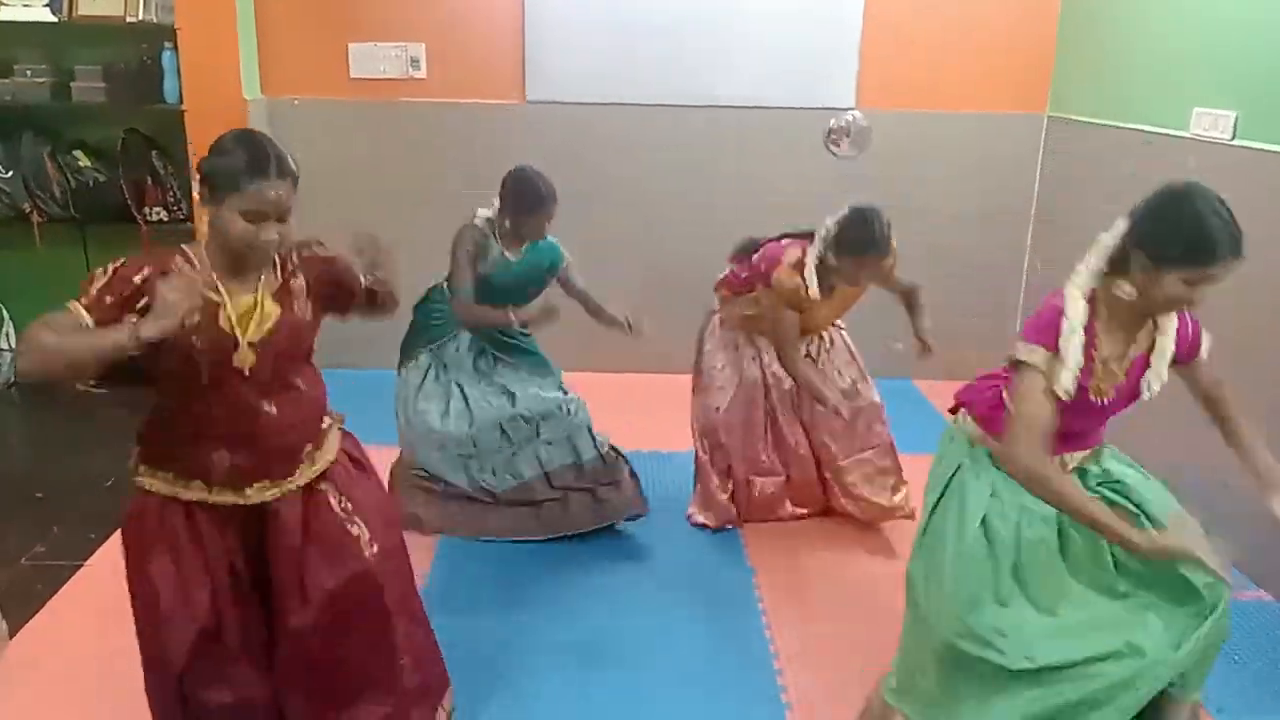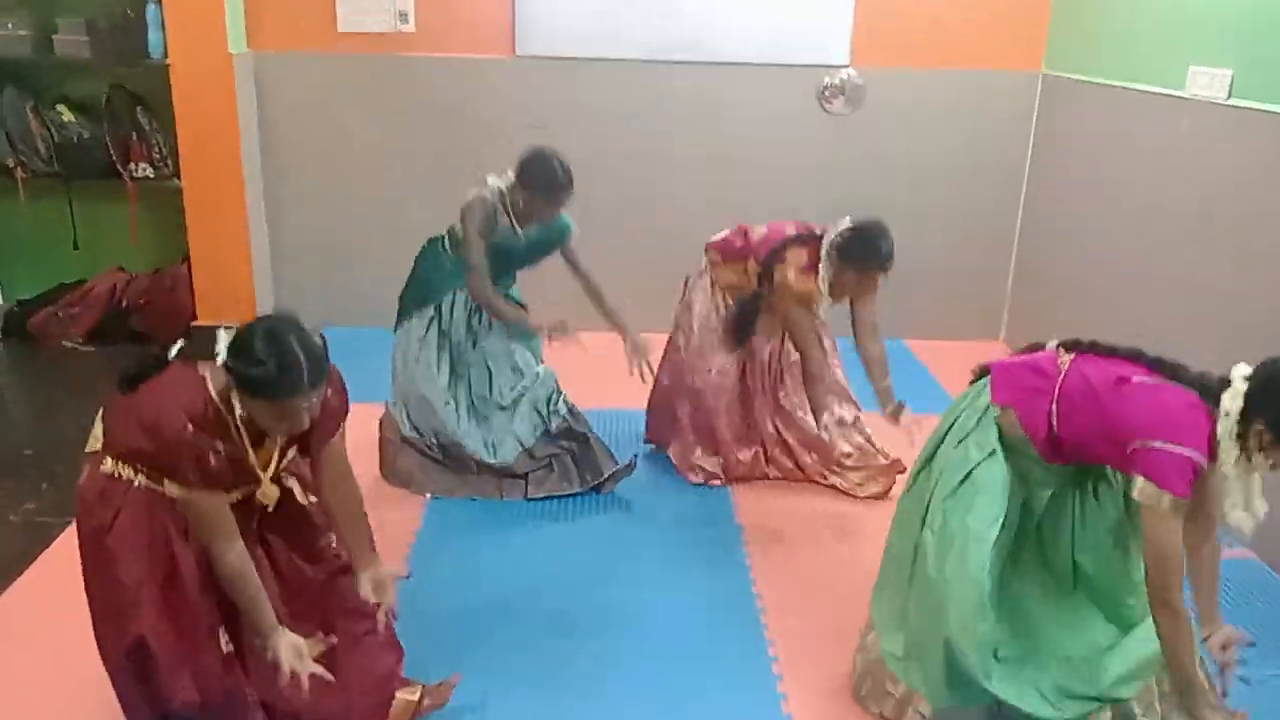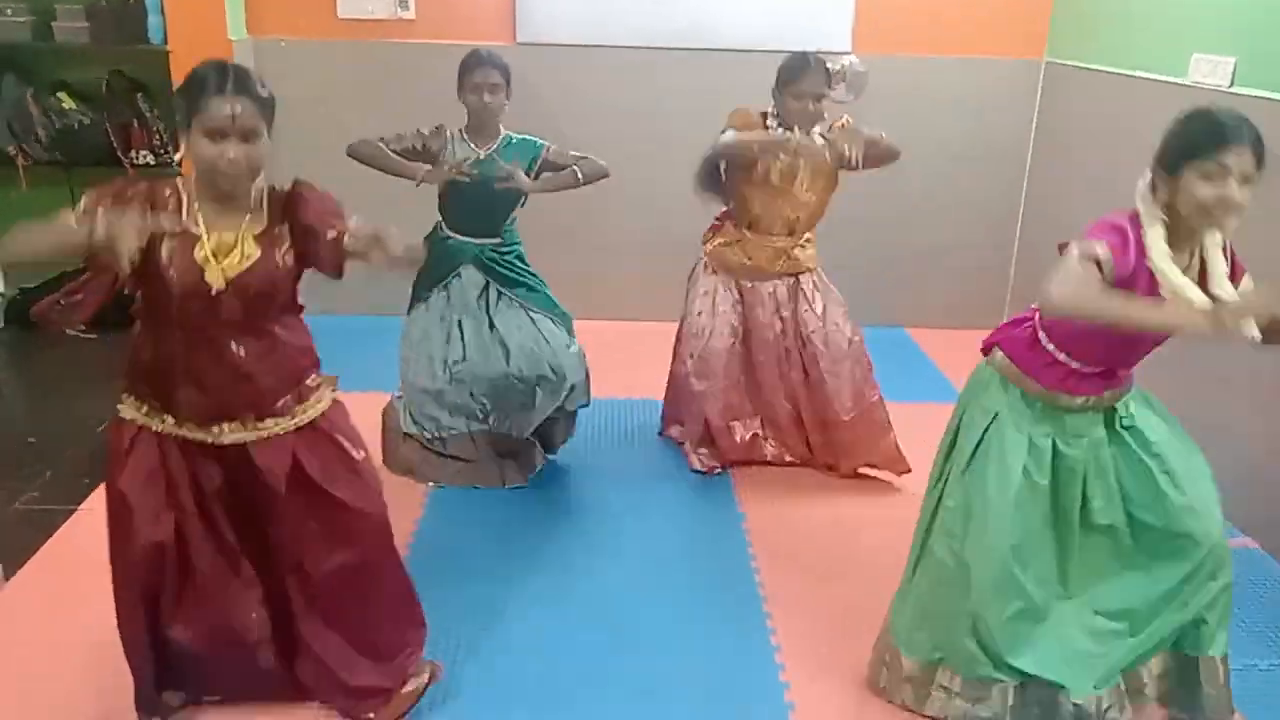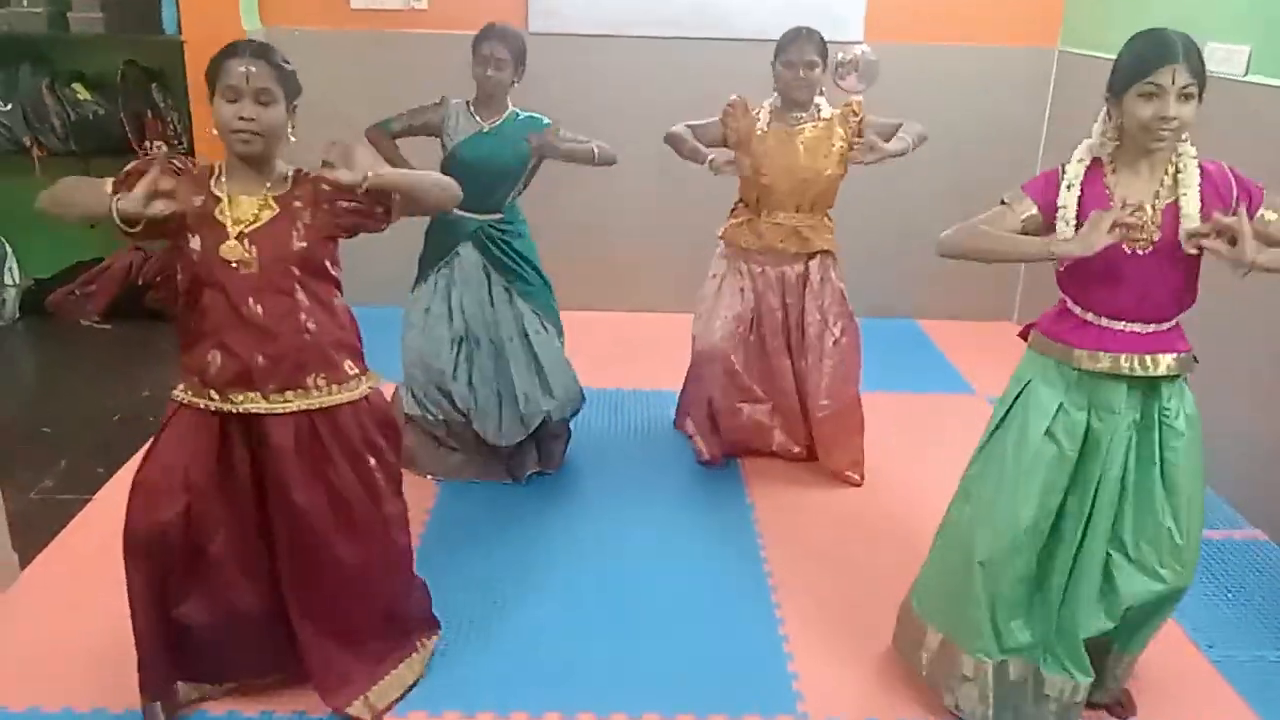
dt=0.4s
person 1, frame 1
left shoulder: (308, 267)
right shoulder: (150, 279)
left elbow: (382, 302)
right elbow: (33, 358)
left wrist: (380, 279)
right wrist: (140, 332)
left hip: (311, 477)
right hip: (196, 503)
left knee: (360, 602)
right knee: (208, 652)
person 1, frame 2
left shoulder: (319, 391)
right shoulder: (191, 422)
left elbow: (336, 479)
right elbow: (223, 537)
left wrist: (369, 567)
right wrist: (276, 635)
left hip: (255, 480)
right hip: (143, 488)
left knee: (331, 568)
right knee: (173, 633)
person 1, frame 3
left shoulder: (296, 212)
right shoulder: (146, 212)
left elbow: (377, 245)
left wrist: (379, 243)
right wrist: (98, 232)
left hip: (290, 425)
right hip: (174, 438)
left knee: (347, 544)
right knee: (176, 571)
person 1, frame 4
left shoulder: (326, 191)
right shoulder: (177, 190)
left elbow: (448, 195)
right elbow: (56, 198)
left wrist: (383, 178)
right wrist: (130, 210)
left hip: (324, 409)
right hip: (216, 414)
left knee: (350, 546)
right knee: (166, 540)
left ankle: (371, 657)
person 2, frame 1
left shoulder: (1177, 325)
right shoulder: (1060, 323)
left elbow: (1215, 400)
right elbow: (1020, 457)
right wrist: (1137, 539)
left hip: (1082, 466)
right hip: (991, 468)
left knee: (1190, 580)
right knee: (967, 624)
person 2, frame 2
left shoulder: (1221, 419)
right shoulder: (1172, 447)
left elbow: (1201, 529)
right elbow: (1166, 599)
left wrist: (1210, 624)
right hip: (1002, 436)
left knee: (1114, 562)
right knee: (962, 585)
person 2, frame 3
left shoulder: (1211, 253)
right shoulder: (1116, 238)
right elbow: (1059, 303)
right wrist: (1190, 320)
left hip: (1108, 411)
right hip: (1023, 405)
left knee: (1190, 534)
right knee: (994, 556)
person 2, frame 4
left shoulder: (1216, 187)
right shoulder: (1068, 182)
right elbow: (955, 241)
right wrist: (1071, 246)
left hip: (1157, 398)
right hip: (1061, 382)
left knee: (1150, 555)
right knee: (1005, 530)
person 3, frame 1
left shoulder: (549, 251)
right shoulder: (473, 236)
left elbow: (586, 299)
right elbow: (460, 310)
left wrist: (616, 320)
right wrist: (522, 316)
left hip: (498, 340)
right hip: (441, 339)
left knee: (554, 407)
right knee: (439, 426)
right ankle: (447, 497)
person 3, frame 2
left shoulder: (556, 226)
right shoulder: (483, 208)
left elbow: (587, 281)
right elbow: (478, 286)
left wrist: (627, 336)
right wrist: (534, 325)
left hip: (496, 296)
right hip: (441, 291)
left knee: (523, 377)
right knee: (429, 384)
right ankle: (435, 468)
person 3, frame 3
left shoulder: (527, 150)
right shoulder: (440, 142)
left elbow: (598, 168)
right elbow: (359, 148)
left wrist: (535, 184)
right wrist: (426, 175)
left hip: (503, 267)
right hip: (449, 266)
left knee: (550, 354)
right knee: (436, 367)
left ankle: (519, 442)
right ankle: (447, 451)
person 3, frame 4
left shoulder: (532, 129)
right shoulder: (447, 114)
left elbow: (605, 154)
right elbow: (378, 133)
left wrist: (558, 150)
left hip: (503, 247)
right hip: (449, 244)
left knee: (522, 348)
right knee: (436, 350)
left ankle: (518, 443)
right ankle: (446, 443)
person 4, frame 1
left shoulder: (867, 264)
right shoulder: (788, 274)
left elbow: (909, 289)
right elbow: (784, 348)
left wrist: (919, 322)
right wrist: (829, 401)
left hip: (811, 335)
right hip: (744, 333)
left knee: (858, 403)
right knee: (730, 418)
left ankle: (856, 494)
right ankle: (727, 501)
person 4, frame 2
left shoulder: (861, 272)
right shoulder: (797, 276)
left elbow: (867, 335)
right elbow: (810, 355)
left wrist: (885, 394)
right wrist: (821, 418)
right hip: (725, 287)
right knee: (713, 375)
right ankle: (706, 458)
person 4, frame 3
left shoulder: (833, 144)
right shoulder: (751, 135)
left elbow: (890, 153)
right elbow: (722, 150)
left wrist: (854, 144)
right wrist: (789, 143)
left hip: (797, 276)
right hip: (732, 272)
left knee: (838, 352)
right knee: (713, 360)
left ankle: (835, 448)
right ankle: (711, 442)
person 4, frame 4
left shoulder: (844, 124)
right shoulder: (747, 122)
left elbow: (914, 131)
right elbow: (677, 135)
left wrist: (886, 150)
right wrist: (717, 161)
left hip: (811, 263)
right hip: (746, 257)
left knee: (825, 358)
right knee: (718, 346)
left ankle: (810, 440)
right ankle: (720, 435)
